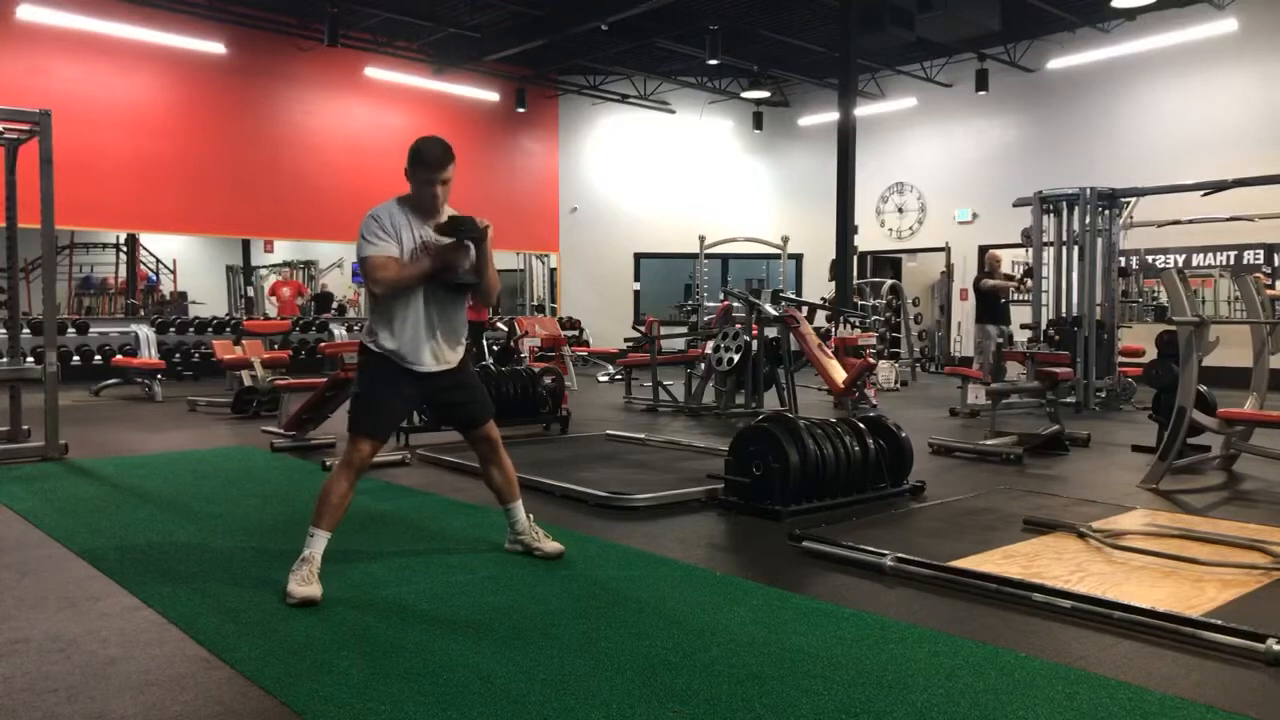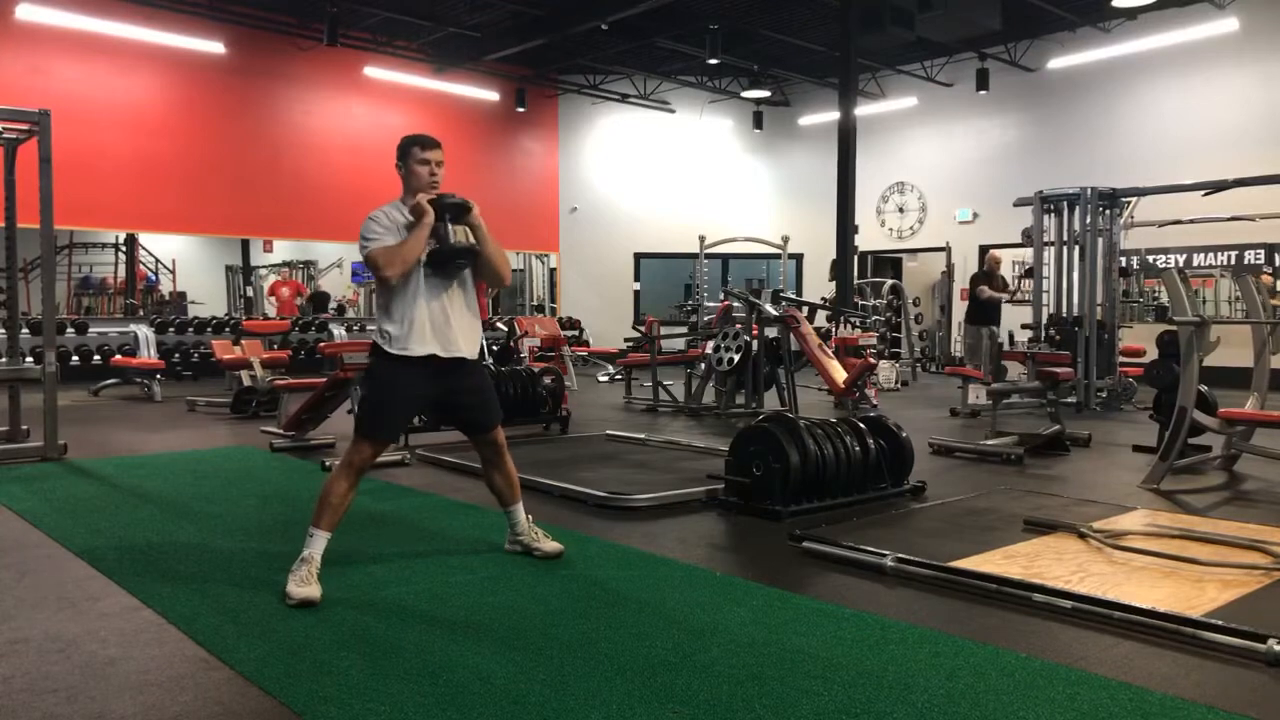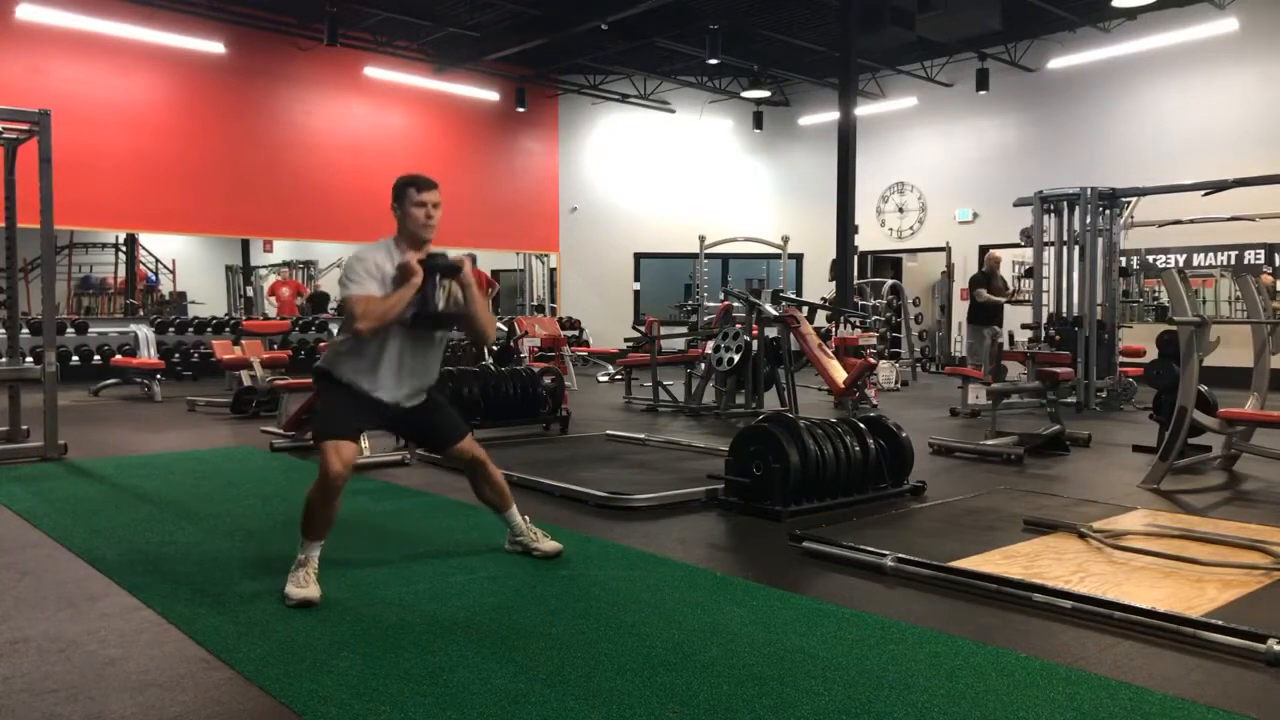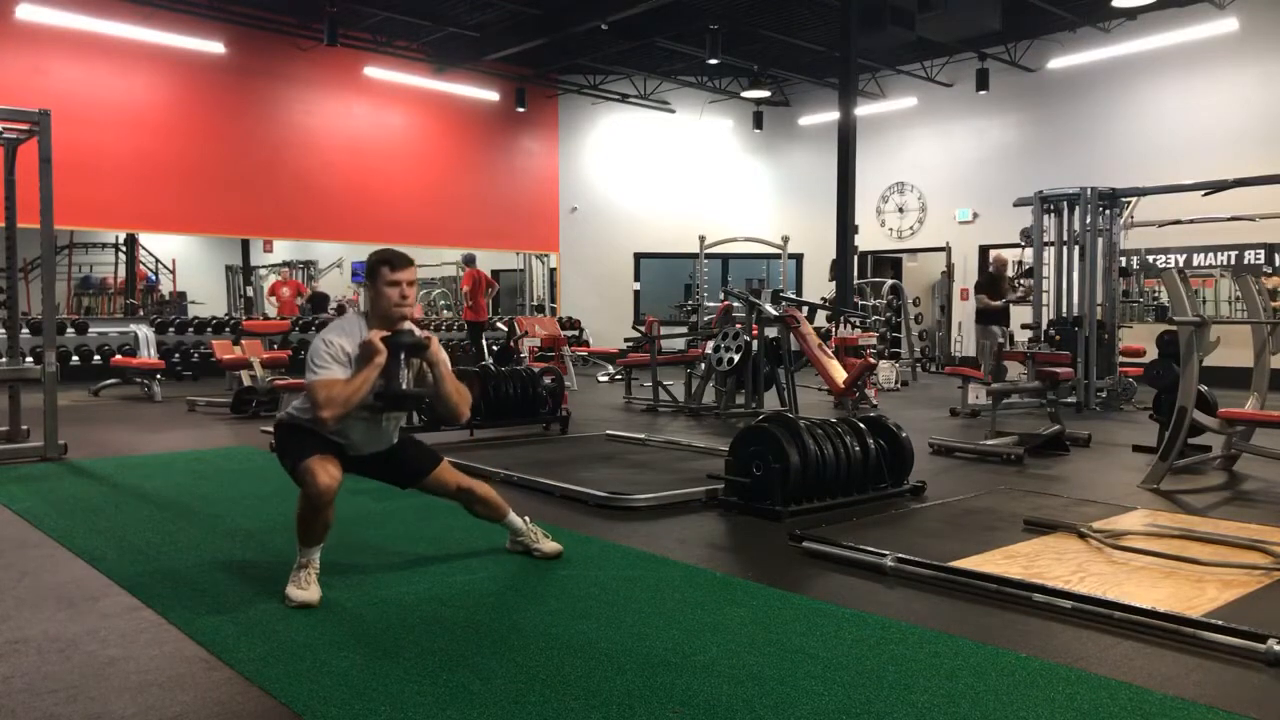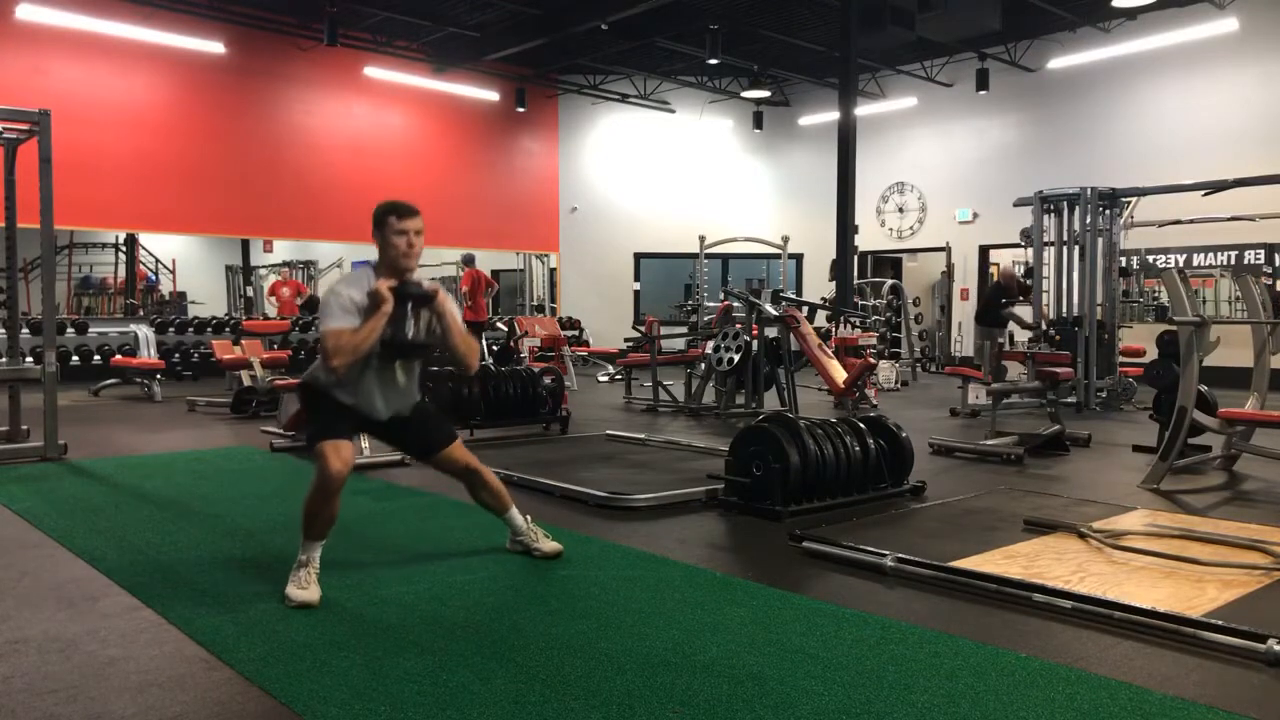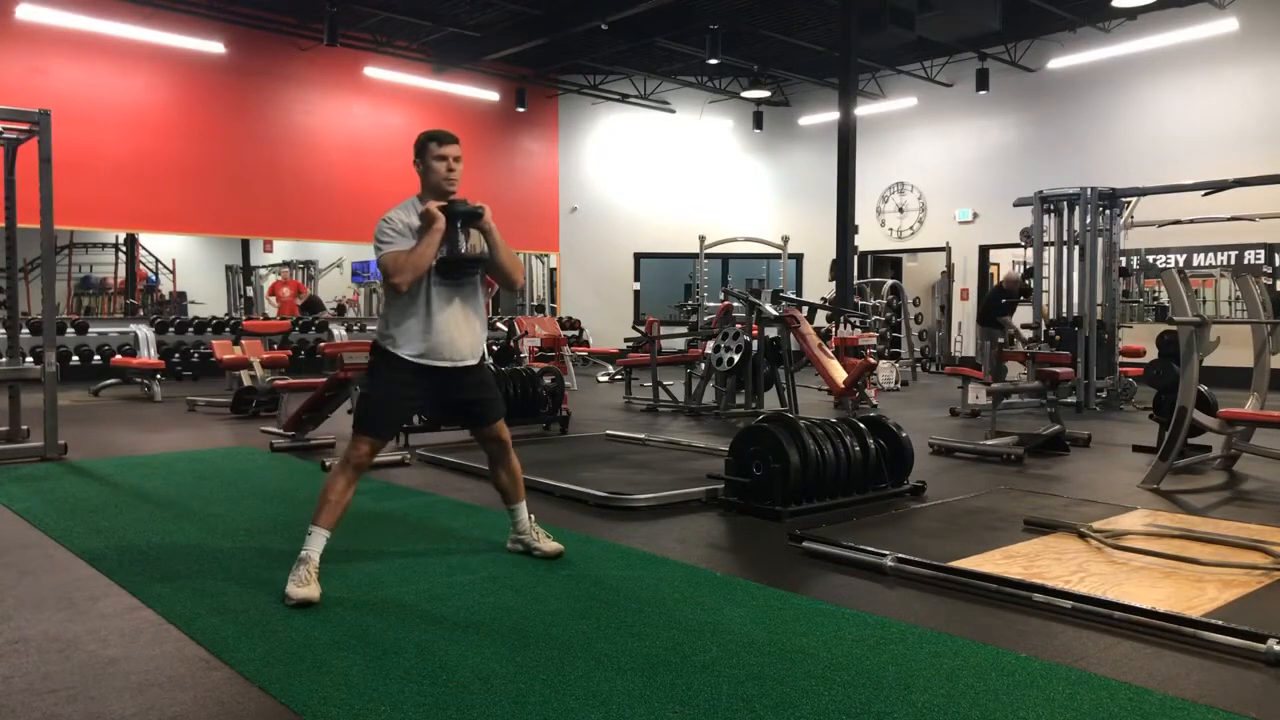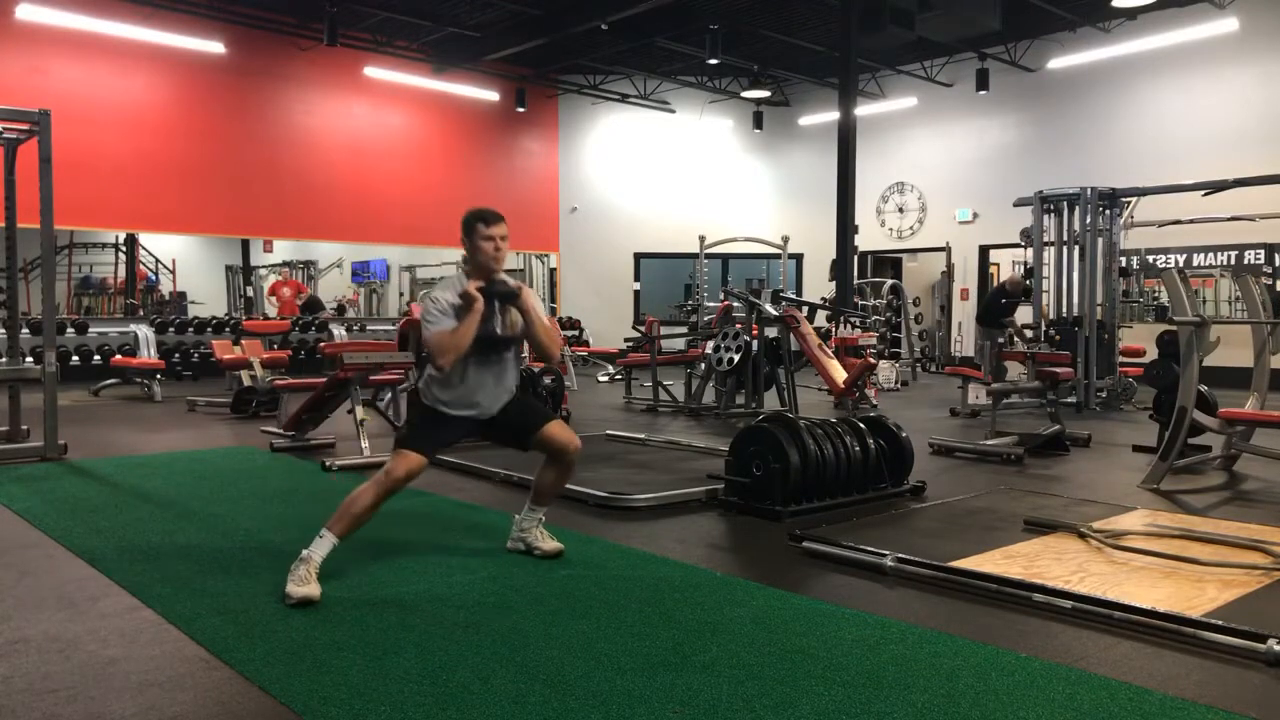
dt=0.7s
person 1, frame 1
right shoulder: (382, 219)
left elbow: (487, 297)
right elbow: (378, 281)
left wrist: (483, 248)
right wrist: (437, 259)
left hip: (449, 359)
right hip: (390, 361)
left knee: (489, 441)
right knee: (356, 456)
left ankle: (522, 530)
right ankle: (309, 558)
person 1, frame 2
left shoulder: (459, 223)
right shoulder: (382, 220)
left elbow: (501, 278)
right elbow: (389, 271)
left wrist: (477, 226)
right wrist: (423, 223)
left hip: (461, 357)
right hip: (402, 358)
left knee: (494, 444)
right knee: (360, 456)
left ankle: (521, 531)
right ankle: (310, 558)
person 1, frame 3
right shoulder: (369, 261)
left elbow: (486, 336)
right elbow: (360, 324)
left wrist: (468, 284)
right wrist: (410, 283)
left hip: (412, 392)
right hip: (349, 385)
left knee: (474, 457)
right knee: (335, 469)
left ankle: (520, 531)
right ankle: (306, 561)
person 1, frame 4
left shoulder: (419, 342)
right shoulder: (336, 340)
left elbow: (460, 413)
right elbow: (327, 412)
left wrist: (436, 362)
right wrist: (375, 363)
left hip: (380, 440)
right hip: (311, 433)
left knee: (460, 485)
right knee: (324, 482)
left ankle: (522, 532)
right ankle: (307, 564)
person 1, frame 5
left shoulder: (432, 294)
right shoulder: (347, 292)
left elbow: (470, 363)
right elbow: (337, 362)
left wrist: (443, 312)
right wrist: (382, 311)
left hip: (400, 400)
right hip: (337, 397)
left knee: (466, 465)
right knee: (334, 469)
left ankle: (522, 531)
right ankle: (307, 563)
person 1, frame 6
left shoulder: (475, 222)
right shoulder: (398, 220)
left elbow: (514, 282)
right elbow: (400, 279)
left wrist: (489, 230)
right wrist: (434, 228)
left hip: (464, 359)
right hip: (404, 360)
left knee: (500, 442)
right knee: (358, 455)
left ankle: (522, 530)
right ankle: (309, 558)
person 1, frame 7
left shoulder: (521, 294)
right shoulder: (444, 297)
left elbow: (553, 355)
right elbow: (443, 361)
left wrist: (526, 310)
right wrist: (474, 311)
left hip: (501, 402)
right hip: (444, 406)
left knee: (568, 447)
right knee: (395, 474)
left ankle: (526, 529)
right ankle: (310, 560)
